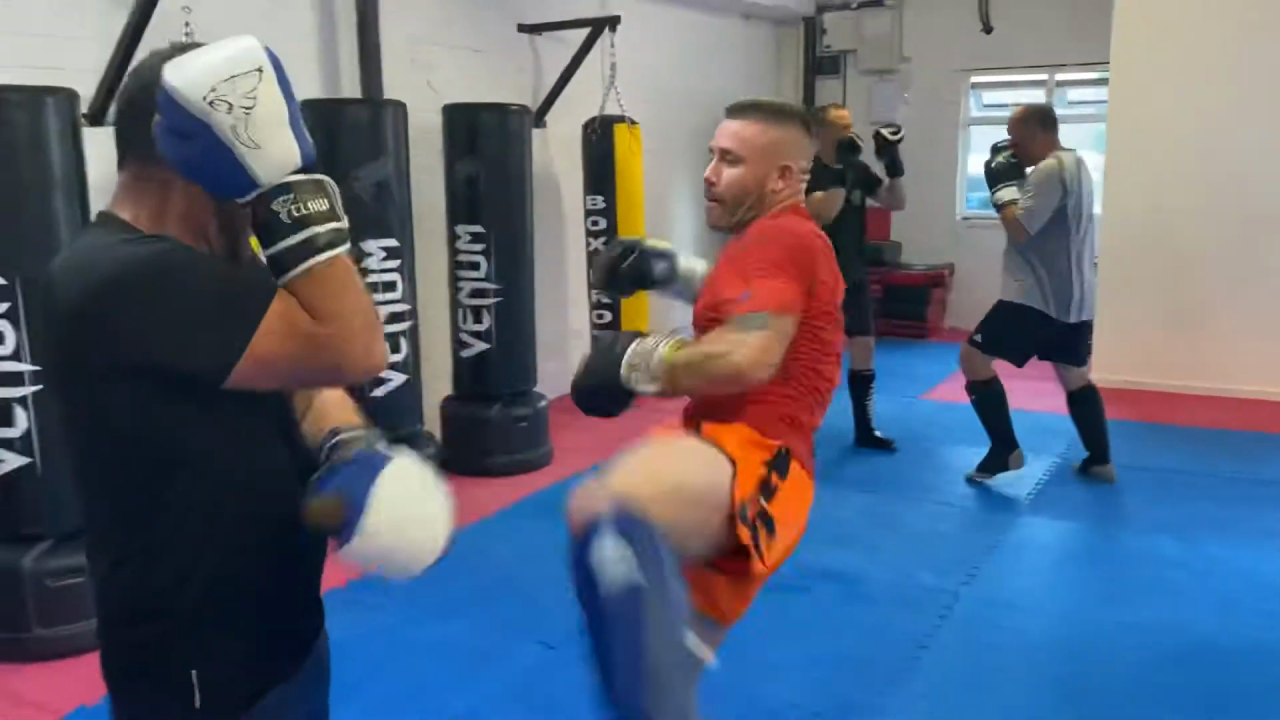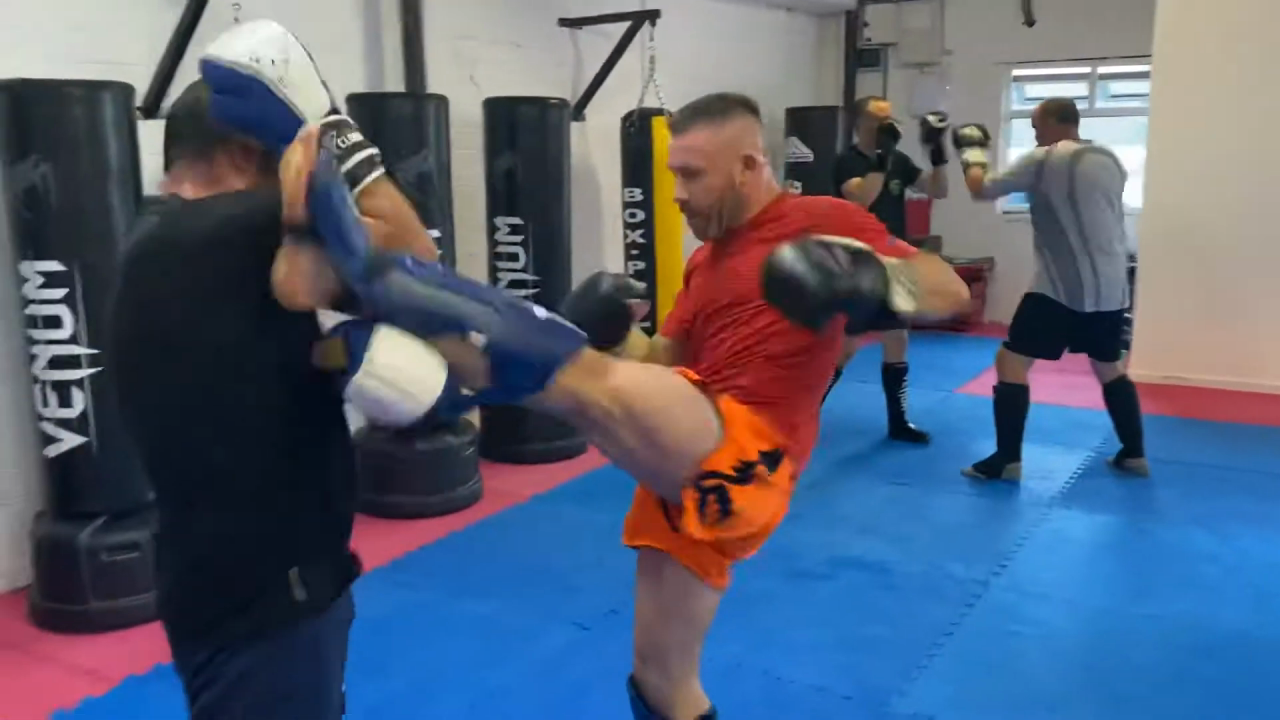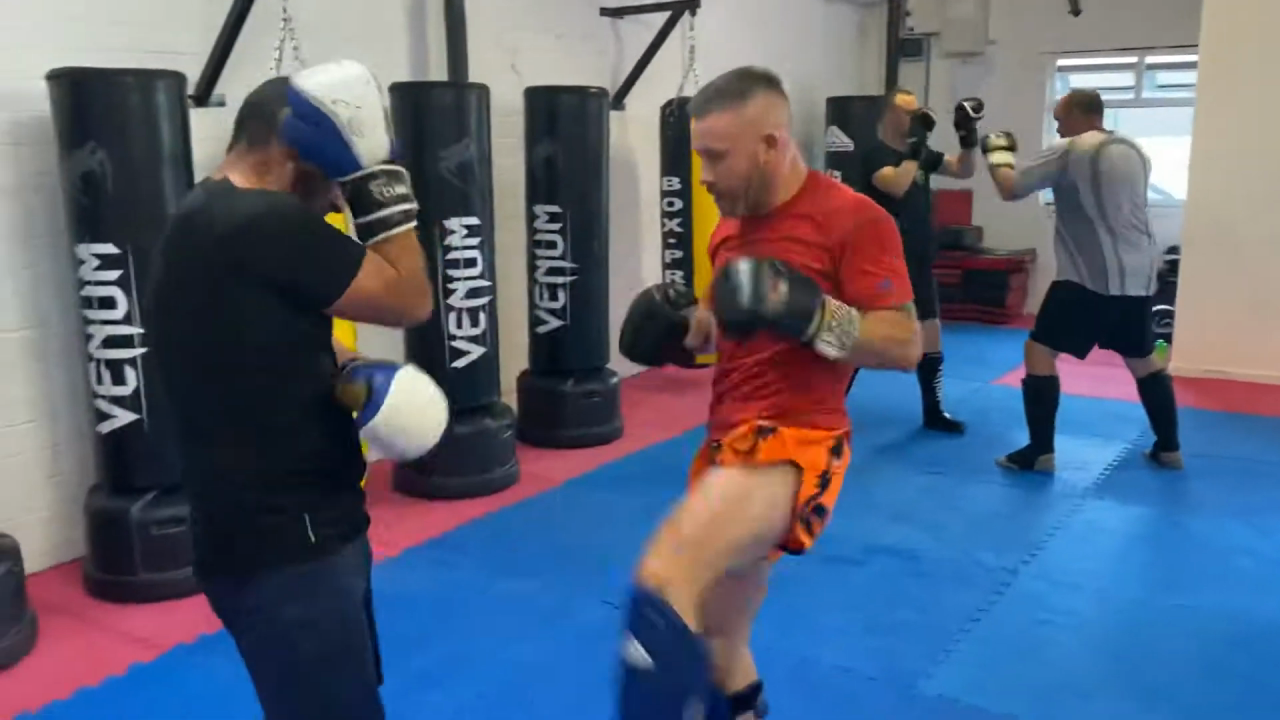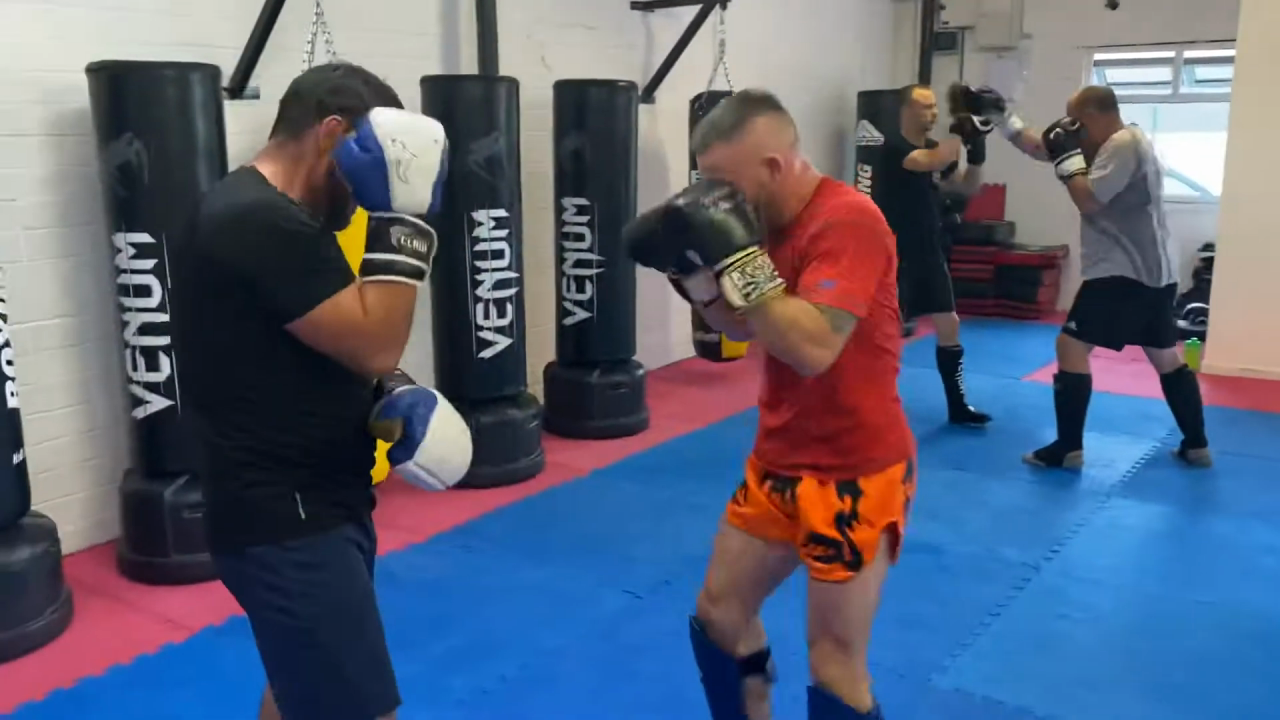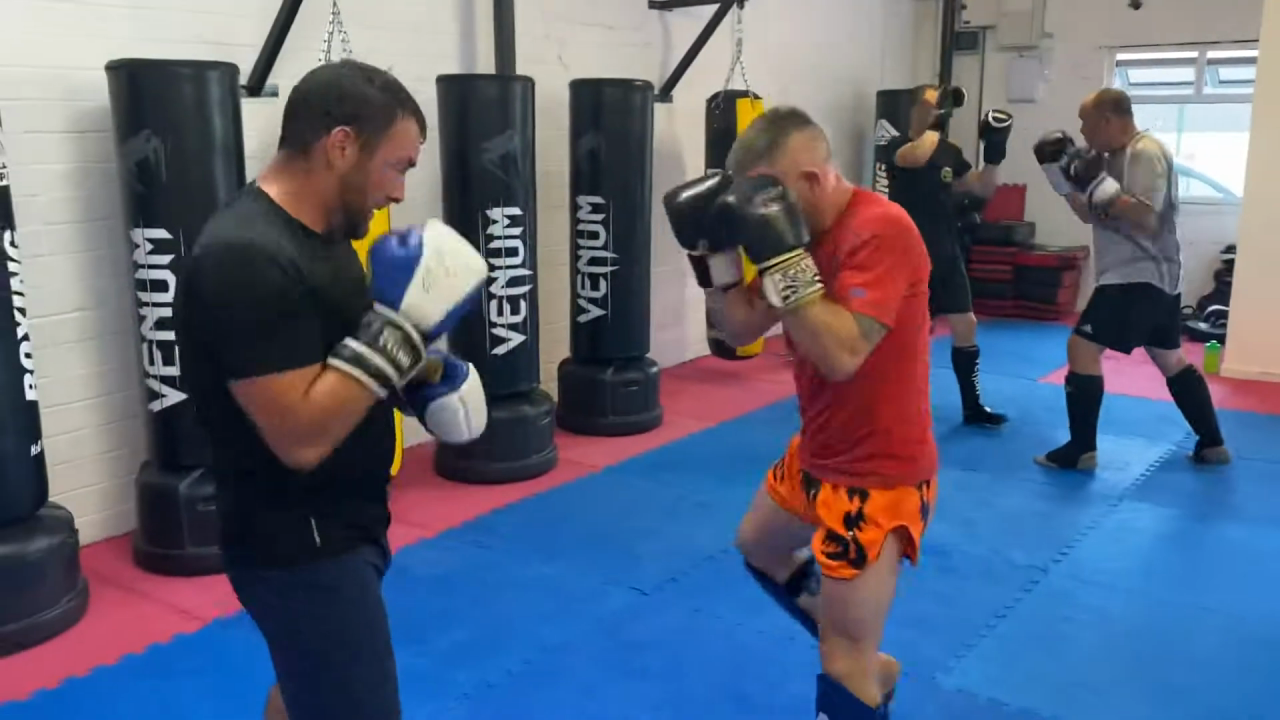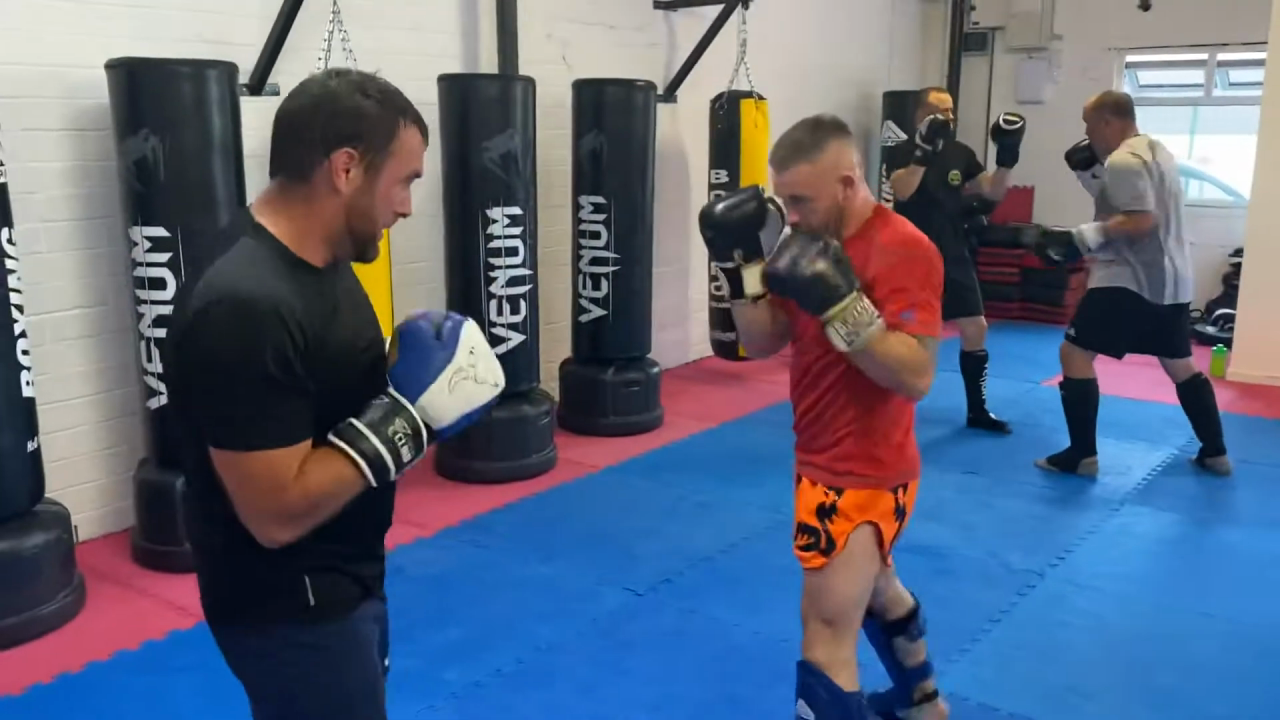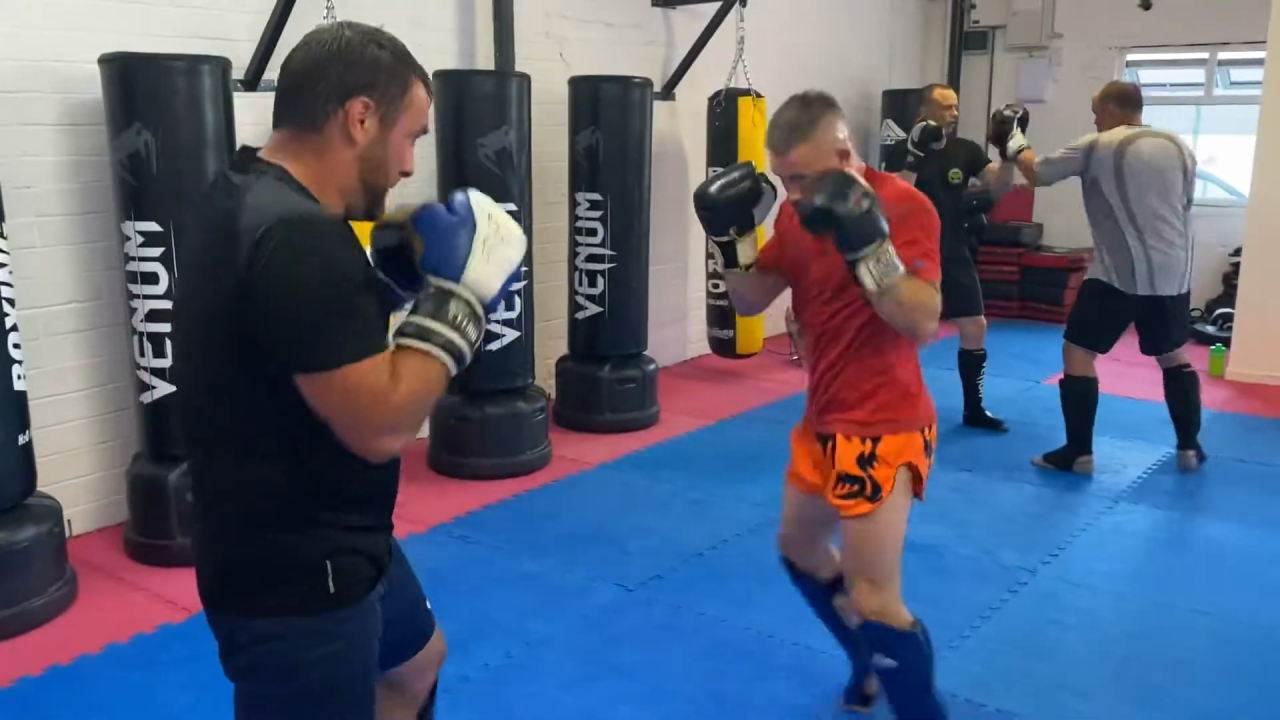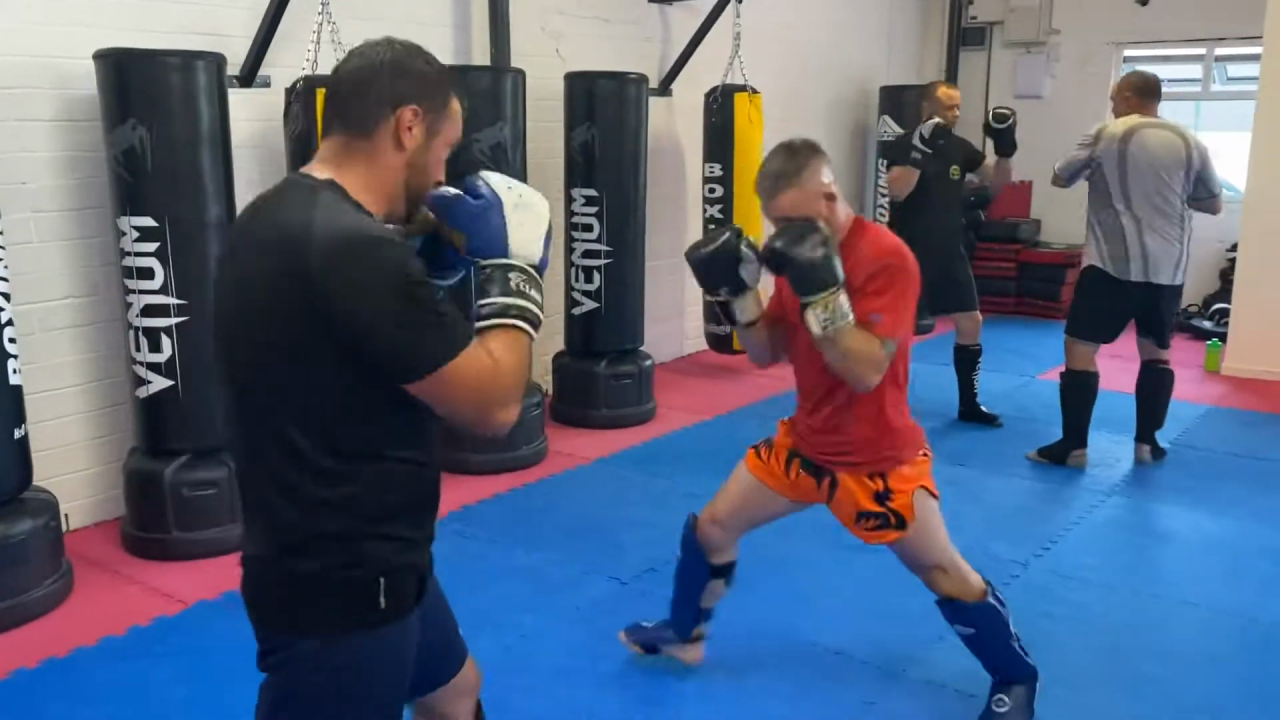
dt=0.2s
person 1, frame 1
left shoulder: (208, 266)
right shoulder: (119, 282)
left elbow: (309, 381)
right elbow: (346, 353)
left wrist: (354, 456)
right wrist: (285, 181)
person 1, frame 2
left shoulder: (179, 242)
right shoulder: (218, 236)
right elbow: (410, 257)
left wrist: (354, 357)
left hip: (278, 578)
right hip: (259, 593)
person 1, frame 3
left shoulder: (213, 225)
right shoulder: (259, 222)
left elbow: (298, 349)
right elbow: (408, 298)
left wrist: (362, 381)
right wrist: (371, 165)
left hip: (278, 529)
right hip: (283, 543)
person 1, frame 4
left shoulder: (264, 215)
right shoulder: (251, 221)
left elbow: (335, 352)
right elbow: (374, 342)
left wrist: (390, 399)
right wrist: (403, 214)
left hip: (307, 507)
right hip: (284, 522)
person 1, frame 5
left shoulder: (313, 232)
right shoulder: (243, 258)
right elbow: (301, 436)
left wrist: (413, 368)
right wrist: (401, 322)
left hip: (330, 523)
right hip: (301, 541)
person 1, frame 6
left shoulder: (316, 258)
right shoulder: (246, 308)
right elbow: (278, 513)
left wrist: (411, 377)
right wrist: (407, 411)
left hip: (339, 571)
right hip: (292, 598)
person 1, frame 7
left shoulder: (251, 192)
right shoulder: (292, 239)
right elbow: (379, 427)
left wrist: (398, 259)
right wrist: (455, 288)
left hip: (336, 544)
right hip: (294, 570)
left knee: (417, 656)
person 1, frame 8
left shoulder: (281, 219)
right shoulder: (357, 251)
right elbow: (492, 406)
left wrist: (428, 258)
right wrist: (511, 267)
left hip: (367, 556)
right hip: (342, 580)
person 2, frame 1
left shoulder: (783, 239)
right shoulder: (768, 245)
left elbow: (748, 359)
left wrist: (637, 363)
right wrist: (665, 265)
left hip: (750, 467)
right hip: (706, 497)
left knee: (605, 509)
person 2, frame 2
left shoulder: (824, 222)
right shoulder: (706, 262)
left elbow: (947, 290)
right elbow: (662, 359)
left wrist: (871, 280)
right wrist: (616, 327)
left hip: (738, 449)
right hip: (693, 467)
left knee: (578, 379)
right knee: (661, 674)
person 2, frame 3
left shoulder: (853, 221)
right shoulder: (730, 227)
left elbow: (903, 346)
left wrist: (809, 318)
right wrist: (687, 324)
left hip: (791, 448)
right hip: (732, 447)
left knee: (664, 579)
right knee: (713, 643)
person 2, frame 4
left shoulder: (847, 222)
right shoulder: (766, 224)
left elbow: (813, 348)
right elbow: (743, 327)
left wrist: (737, 256)
right wrist: (691, 267)
left hip: (854, 474)
right hip: (781, 460)
left knee: (834, 665)
right knee: (717, 613)
person 2, frame 5
left shoulder: (881, 232)
right shoulder: (809, 231)
left elbow: (840, 353)
right elbow: (743, 326)
left wrist: (780, 254)
right wrist: (712, 251)
left hip: (878, 476)
right hip: (822, 455)
left knee: (844, 656)
right knee: (760, 548)
right ankle: (864, 665)
person 2, frame 6
left shoulder: (904, 251)
right shoulder: (817, 246)
left elbow: (913, 377)
right elbow: (759, 343)
left wrist: (839, 302)
right wrist: (740, 262)
left hip: (864, 476)
right hip: (825, 463)
left knee: (824, 647)
right knee: (869, 586)
person 2, frame 7
left shoulder: (905, 208)
right shoulder: (799, 213)
left elbow: (920, 323)
right elbow: (750, 301)
left wrist: (866, 243)
right wrist: (732, 233)
left hip: (884, 426)
right hip: (825, 419)
left knee: (872, 597)
right knee: (798, 548)
right ankle: (881, 670)
person 2, frame 8
left shoulder: (887, 260)
right shoulder: (793, 255)
left elbow: (866, 373)
right elbow: (764, 352)
left wrist: (823, 289)
right wrist: (734, 289)
left hip: (877, 456)
right hip: (807, 439)
left knee: (946, 577)
right knee: (710, 528)
right ankle: (683, 635)
person 3, frame 1
left shoulder: (1050, 170)
right shoulder: (1071, 164)
left elbow: (1019, 230)
left wrist: (1003, 186)
right wrist: (1014, 176)
left hip: (1036, 296)
right hip: (1072, 296)
left knee: (973, 359)
right knee: (1074, 376)
left ankle: (1004, 450)
right ankle: (1100, 460)
person 3, frame 2
left shoulder: (1043, 160)
right shoulder: (1110, 160)
left elbow: (981, 189)
left wrist: (972, 149)
left hip: (1061, 287)
right hip: (1110, 288)
left knee: (1011, 362)
right knee: (1110, 368)
left ankle: (1006, 459)
right ankle: (1134, 454)
person 3, frame 3
left shoulder: (1070, 151)
right shoulder: (1134, 152)
left elbow: (1010, 188)
left wrist: (996, 148)
left hip: (1089, 279)
right hip: (1138, 277)
left knee: (1039, 353)
right knee: (1142, 361)
left ankle: (1040, 450)
right ankle: (1169, 447)
person 3, frame 4
left shoulder: (1125, 145)
right shoulder: (1111, 143)
left elbow: (1089, 201)
right elbow: (1044, 148)
left wrist: (1068, 156)
right wrist: (1001, 114)
left hip: (1124, 272)
right hip: (1152, 271)
left knee: (1071, 347)
right knee: (1165, 355)
left ankle: (1068, 448)
right ankle: (1197, 444)
person 3, frame 5
left shoulder: (1145, 154)
right shoulder: (1117, 156)
left elbow: (1144, 219)
right elbow: (1088, 213)
left wrist: (1098, 184)
right wrist: (1057, 168)
left hip: (1139, 277)
right hip: (1153, 277)
left knee: (1081, 349)
right knee: (1169, 359)
left ankle: (1081, 450)
right ankle: (1212, 443)
person 3, frame 6
left shoulder: (1124, 161)
right shoulder: (1154, 151)
left elbow: (1142, 221)
left wrist: (1078, 238)
right wrist: (1087, 173)
left hip: (1130, 283)
right hip: (1171, 283)
left knee: (1074, 354)
right knee: (1180, 365)
left ankle: (1082, 454)
right ankle: (1216, 451)
person 3, frame 7
left shoulder: (1095, 147)
right shoulder: (1179, 147)
left elbow: (1037, 173)
left wrist: (1011, 139)
left hip: (1118, 275)
right hip: (1172, 276)
left knee: (1077, 353)
right knee: (1175, 358)
left ankle: (1078, 452)
right ankle: (1189, 447)
person 3, frame 8
left shoulder: (1105, 135)
right shoulder: (1191, 143)
left elbow: (1060, 178)
right elbow: (1213, 205)
left wrist: (1095, 167)
left hip: (1112, 265)
right hip: (1167, 269)
left knee: (1080, 348)
right knee: (1155, 354)
left ankle: (1073, 445)
right ankle: (1146, 441)
person 4, frame 1
left shoulder: (855, 167)
right shoulder: (811, 172)
left elbow: (896, 203)
right elbow: (824, 215)
left wrist: (892, 162)
right wrist: (845, 173)
left hip: (853, 276)
left knee: (864, 349)
left ankle: (864, 429)
person 4, frame 2
left shoulder: (898, 160)
right shoulder: (847, 162)
left elbow: (938, 190)
right elbow: (862, 200)
left wrist: (937, 150)
right wrist: (882, 158)
left knee: (897, 342)
right knee: (843, 347)
left ankle: (898, 422)
person 4, frame 3
left shoulder: (921, 153)
right shoulder: (875, 155)
left elbow: (964, 171)
right elbow: (897, 187)
left wrist: (968, 136)
right wrist: (916, 145)
left hip: (916, 262)
left knee: (931, 333)
left ankle: (933, 412)
person 4, frame 4
left shoulder: (934, 149)
right shoulder: (895, 148)
left elbow: (968, 187)
right elbow: (937, 163)
left wrist: (975, 150)
right wrist: (957, 129)
left hip: (929, 256)
right hip: (895, 257)
left knee: (949, 326)
left ankle: (958, 406)
person 4, frame 5
left shoulder: (950, 152)
right shoulder: (900, 146)
left elbow: (983, 189)
right elbow: (918, 157)
left wrist: (994, 150)
right wrist: (939, 120)
left hip: (945, 254)
left knee: (965, 326)
left ankle: (973, 407)
person 4, frame 6
left shoulder: (961, 153)
right shoulder: (902, 153)
left elbow: (995, 192)
right elbow: (901, 192)
left wrist: (1007, 154)
right wrist: (924, 149)
left hip: (954, 258)
left knee: (975, 329)
left ankle: (978, 411)
person 4, frame 7
left shoulder: (965, 150)
right shoulder: (901, 151)
left elbow: (1002, 185)
right wrist: (915, 154)
left hip: (954, 257)
left knee: (975, 329)
left ankle: (974, 410)
person 4, frame 8
left shoulder: (960, 148)
right shoulder: (904, 145)
left elbow: (998, 181)
right elbow: (897, 191)
left wrist: (1004, 144)
right wrist: (920, 149)
left hip: (949, 253)
right hip: (909, 253)
left knee: (970, 324)
left ankle: (969, 405)
